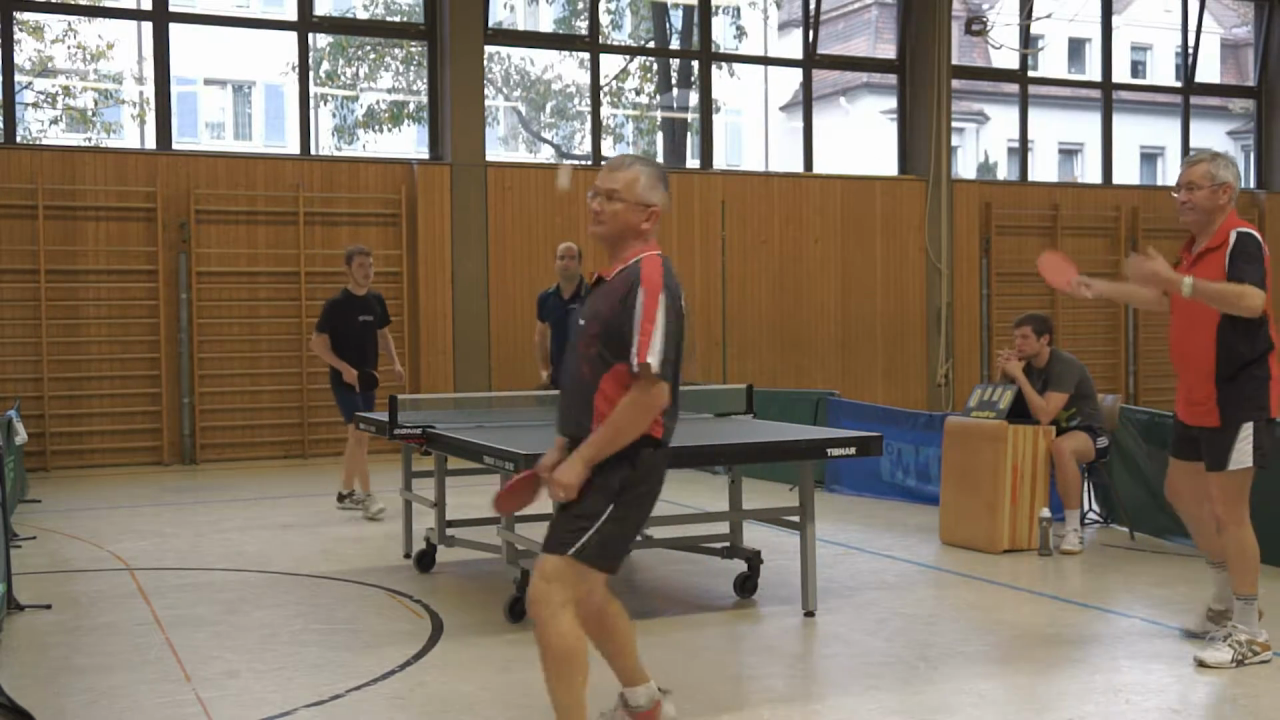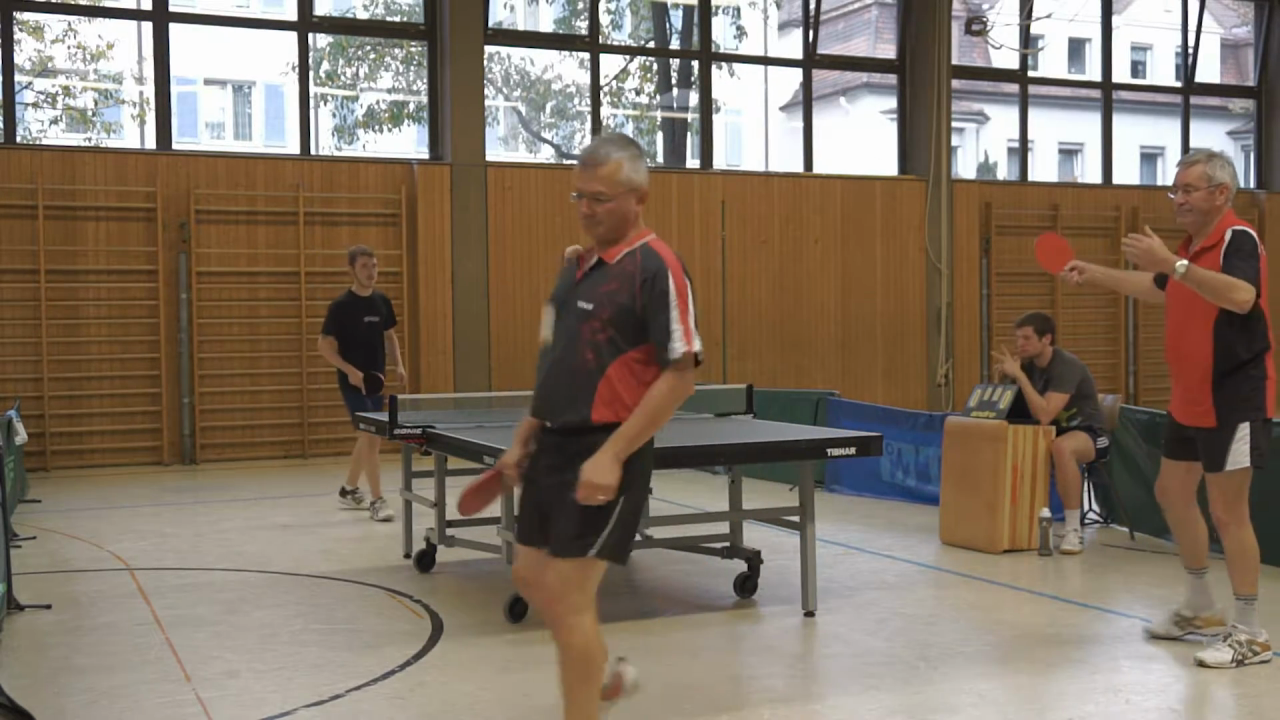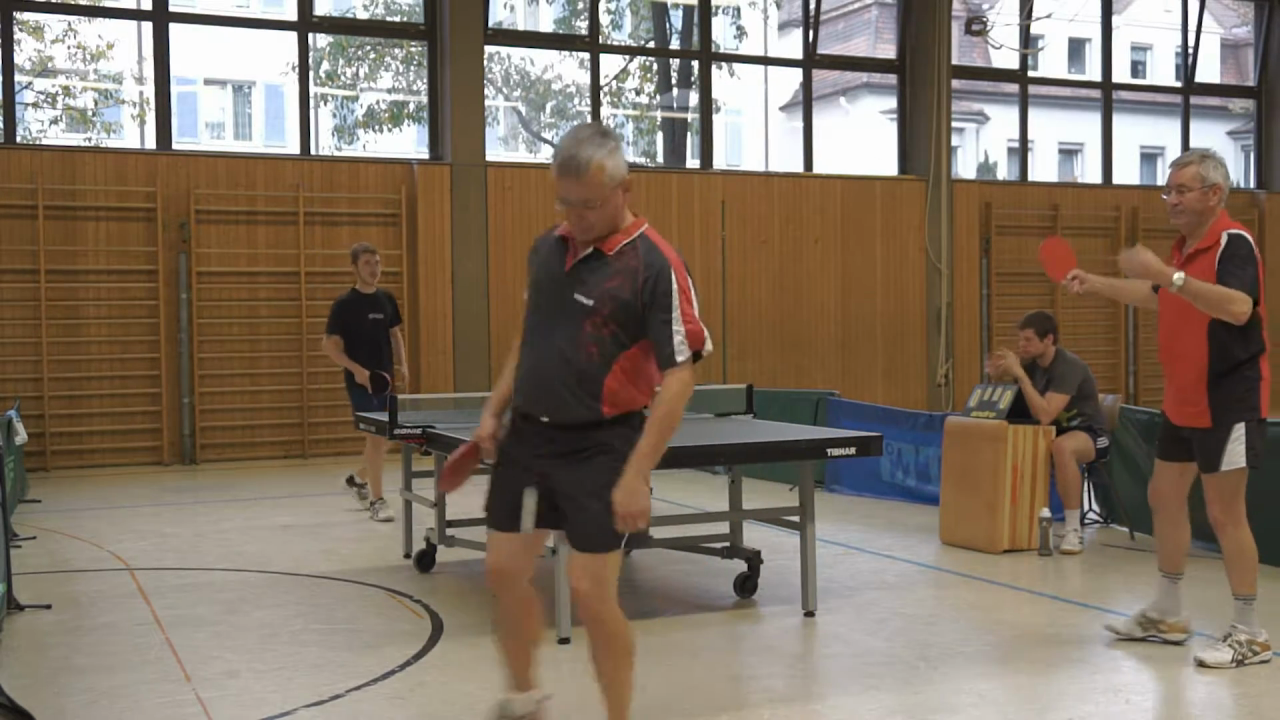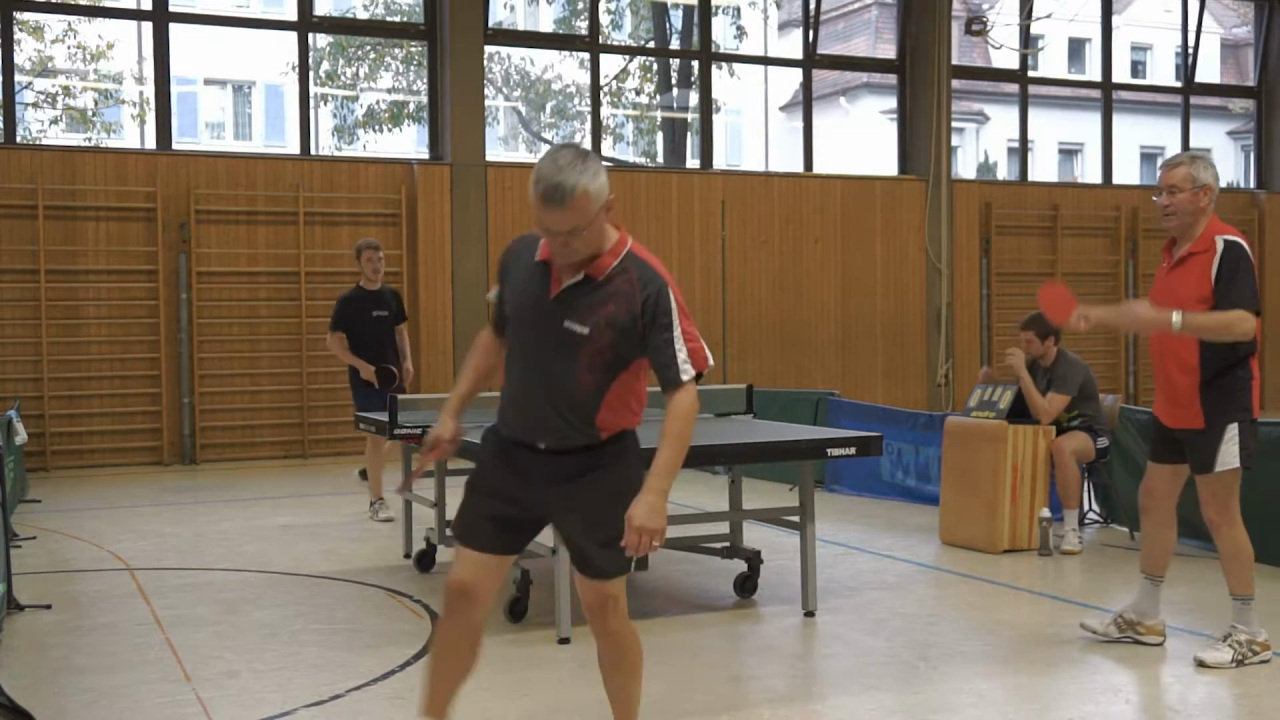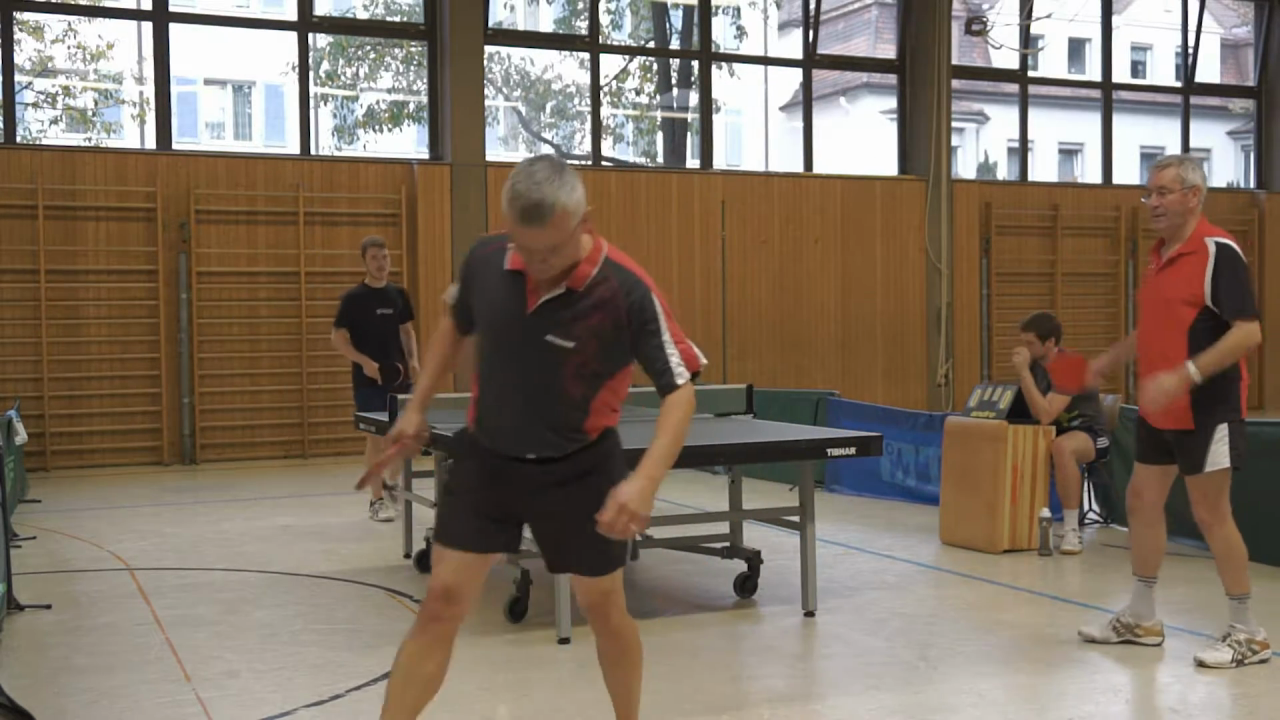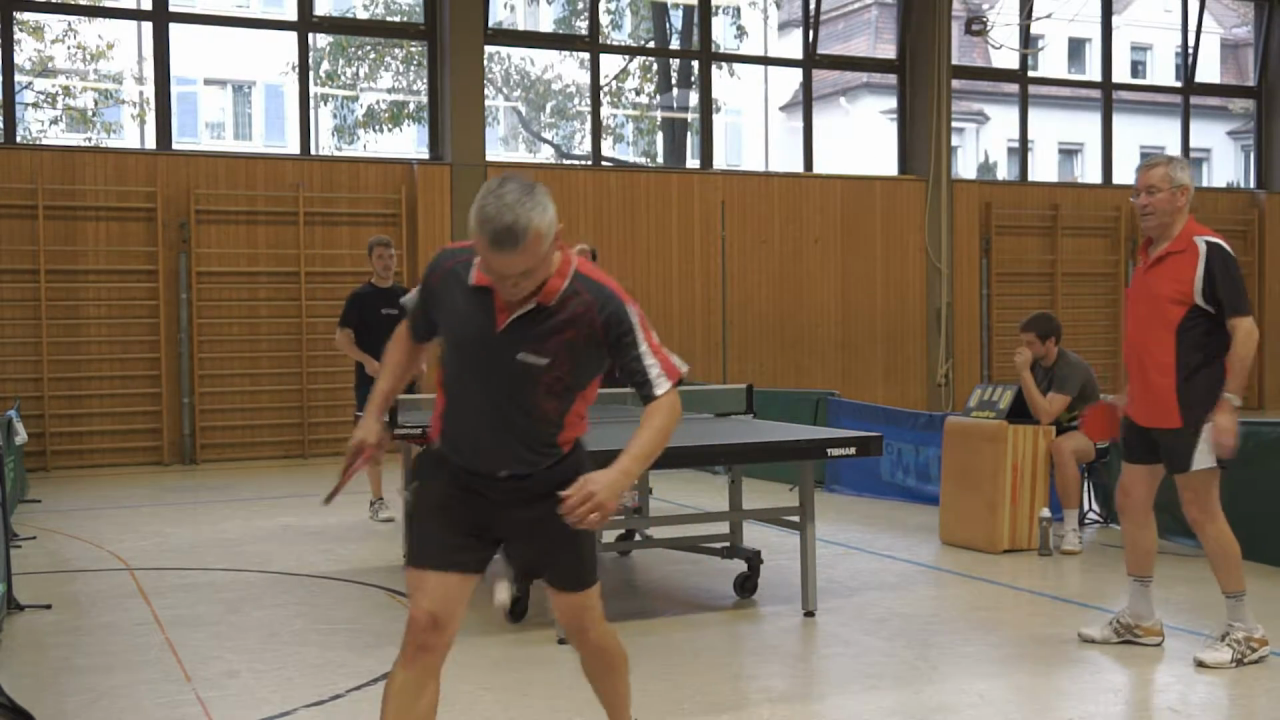
dt=0.1s
person 1, frame 1
left shoulder: (648, 281)
right shoulder: (613, 281)
left elbow: (652, 390)
left wrist: (582, 461)
right wrist: (567, 450)
left hip: (617, 473)
right hip: (594, 463)
left knee: (549, 597)
right knee: (584, 593)
person 1, frame 2
left shoulder: (657, 270)
right shoulder: (579, 264)
left elbow: (678, 378)
left wrist: (612, 456)
right wrist: (527, 432)
left hip: (606, 460)
right hip: (555, 447)
left knee: (567, 600)
right knee: (532, 579)
right ankle: (605, 670)
person 1, frame 3
left shoulder: (655, 265)
right shoulder: (550, 247)
left elbow: (680, 374)
left wrist: (638, 472)
right wrist: (496, 408)
left hip: (603, 447)
right hip: (530, 435)
left knee: (590, 595)
right knee: (503, 573)
person 1, frame 4
left shoulder: (645, 284)
right shoulder: (519, 256)
left elbow: (683, 393)
left wrist: (655, 492)
right wrist: (453, 409)
left hip: (596, 468)
right hip: (511, 455)
left knee: (605, 611)
right knee: (464, 592)
person 1, frame 5
left shoulder: (628, 290)
right shoulder: (486, 260)
left elbow: (681, 389)
right elbow: (455, 325)
left wrist: (646, 480)
right wrist: (417, 404)
left hip: (579, 473)
right hip: (487, 461)
left knee: (606, 610)
right knee: (442, 602)
person 1, frame 6
left shoulder: (601, 303)
right shoulder: (449, 271)
left elbow: (664, 400)
right elbow: (412, 332)
left wrist: (618, 477)
right wrist: (375, 411)
left hip: (547, 488)
right hip: (453, 480)
left knee: (584, 627)
right knee: (427, 628)
person 2, frame 1
right shoulder: (1196, 246)
right elbow: (1166, 297)
left wrist: (1181, 280)
right wrist: (1102, 288)
left hip: (1237, 401)
right hip: (1195, 400)
left knee: (1226, 511)
right knee: (1181, 492)
right ankle: (1229, 599)
person 2, frame 2
left shoulder: (1239, 239)
right shoulder: (1193, 244)
left elbow: (1239, 297)
right elbow: (1161, 290)
left wrist: (1171, 263)
right wrist: (1096, 273)
left hip: (1233, 401)
right hip: (1190, 400)
left knee: (1227, 512)
right knee: (1171, 494)
left ankle: (1249, 633)
right ankle: (1199, 608)
person 2, frame 3
left shoulder: (1233, 242)
right shoulder: (1186, 246)
left elbow: (1238, 307)
right elbow: (1157, 294)
left wrist: (1167, 272)
right wrist: (1096, 283)
left hip: (1228, 402)
right hip: (1184, 402)
left knee: (1225, 513)
right knee: (1164, 497)
left ankle: (1249, 634)
right ankle: (1167, 614)
person 2, frame 4
left shoulder: (1228, 248)
right shoulder: (1175, 250)
left elbow: (1245, 324)
left wrist: (1165, 321)
right wrist: (1102, 315)
left hip: (1219, 405)
right hip: (1173, 405)
left knee: (1220, 514)
right knee: (1153, 500)
left ankle: (1249, 634)
right ankle: (1143, 616)
person 2, frame 5
left shoulder: (1219, 251)
right shoulder: (1161, 253)
left elbow: (1248, 333)
left wrist: (1184, 374)
right wrist: (1112, 357)
left hip: (1206, 410)
right hip: (1159, 410)
left knee: (1211, 514)
right knee: (1141, 501)
left ankle: (1247, 634)
right ankle: (1141, 618)
person 2, frame 6
left shoulder: (1209, 251)
right shoulder: (1147, 254)
left elbow: (1245, 330)
left wrist: (1228, 405)
right wrist: (1133, 391)
left hip: (1194, 410)
right hip: (1144, 408)
left knee: (1201, 513)
right knee: (1131, 501)
left ankle: (1245, 631)
right ankle: (1140, 618)
person 3, frame 1
left shoulder: (377, 300)
right shoulder: (335, 304)
left elbow: (384, 334)
right elbow: (317, 342)
left wrist: (395, 363)
right wrist: (344, 368)
right hip: (345, 380)
left knee: (359, 436)
right knee: (359, 434)
left ankle: (347, 493)
right ankle: (368, 498)
person 3, frame 2
left shoulder: (382, 301)
right shoulder: (340, 306)
right elbow: (324, 345)
left wrist: (399, 365)
right wrist: (350, 371)
right hip: (354, 382)
left knee: (368, 437)
right knee: (372, 437)
left ankle: (349, 489)
right ankle: (377, 501)
person 3, frame 3
left shoulder: (387, 299)
right shoulder: (344, 304)
right elbow: (329, 344)
left wrist: (403, 364)
right wrist: (356, 369)
left hip: (386, 379)
right hip: (361, 381)
left knee: (385, 438)
right knee: (376, 437)
left ankle: (357, 480)
right ankle: (376, 501)
person 3, frame 4
left shoulder: (393, 296)
right shoulder: (348, 301)
right elbow: (333, 341)
left wrist: (407, 361)
right wrist: (361, 366)
right hip: (365, 379)
right knee: (376, 436)
left ankle: (371, 471)
right ankle: (376, 501)
person 3, frame 5
left shoulder: (398, 294)
right shoulder: (353, 298)
right elbow: (337, 338)
left wrist: (414, 358)
right wrist: (365, 362)
left hip: (399, 375)
right hip: (368, 378)
right knee: (376, 437)
left ankle: (392, 483)
right ankle: (377, 501)
person 3, frame 6
left shoulder: (404, 295)
right shoulder: (359, 297)
right elbow: (342, 337)
right wrist: (367, 361)
right hip: (371, 379)
right ankle: (377, 501)
person 4, frame 1
left shoulder: (1065, 365)
right shoulder: (1025, 364)
left elbow: (1044, 415)
left wrist: (1019, 375)
right wrist: (1006, 375)
left hip: (1086, 433)
right hip: (1053, 431)
left knee: (1062, 447)
left ankle: (1073, 530)
person 4, frame 2
left shoulder: (1067, 365)
right shoulder: (1027, 364)
left elbow: (1044, 415)
left wrist: (1018, 375)
right wrist: (1005, 375)
left hip: (1087, 433)
right hip: (1053, 432)
left knee: (1062, 447)
left ankle: (1073, 530)
person 4, frame 3
left shoulder: (1068, 366)
right shoulder: (1030, 362)
left elbow: (1044, 415)
left wrist: (1019, 373)
right wrist: (997, 375)
left hip: (1087, 433)
right hip: (1052, 431)
left knee: (1061, 447)
left ankle: (1073, 530)
person 4, frame 4
left shoulder: (1070, 366)
right shoulder: (1032, 362)
left elbow: (1044, 415)
left wrist: (1022, 372)
right wrist: (990, 381)
left hip: (1087, 433)
right hip: (1054, 431)
left knee: (1061, 447)
left ankle: (1072, 530)
person 4, frame 5
right shoulder: (1034, 362)
left elbow: (1045, 416)
right elbow: (1032, 407)
left wrist: (1024, 372)
left hip: (1088, 433)
right hip: (1054, 431)
left knee: (1061, 446)
left ankle: (1072, 530)
person 4, frame 6
left shoulder: (1072, 367)
right shoulder: (1035, 363)
left elbow: (1045, 416)
right elbow: (1035, 409)
left wrist: (1024, 372)
left hip: (1088, 434)
right hip: (1054, 431)
left knee: (1061, 447)
left ankle: (1072, 530)
